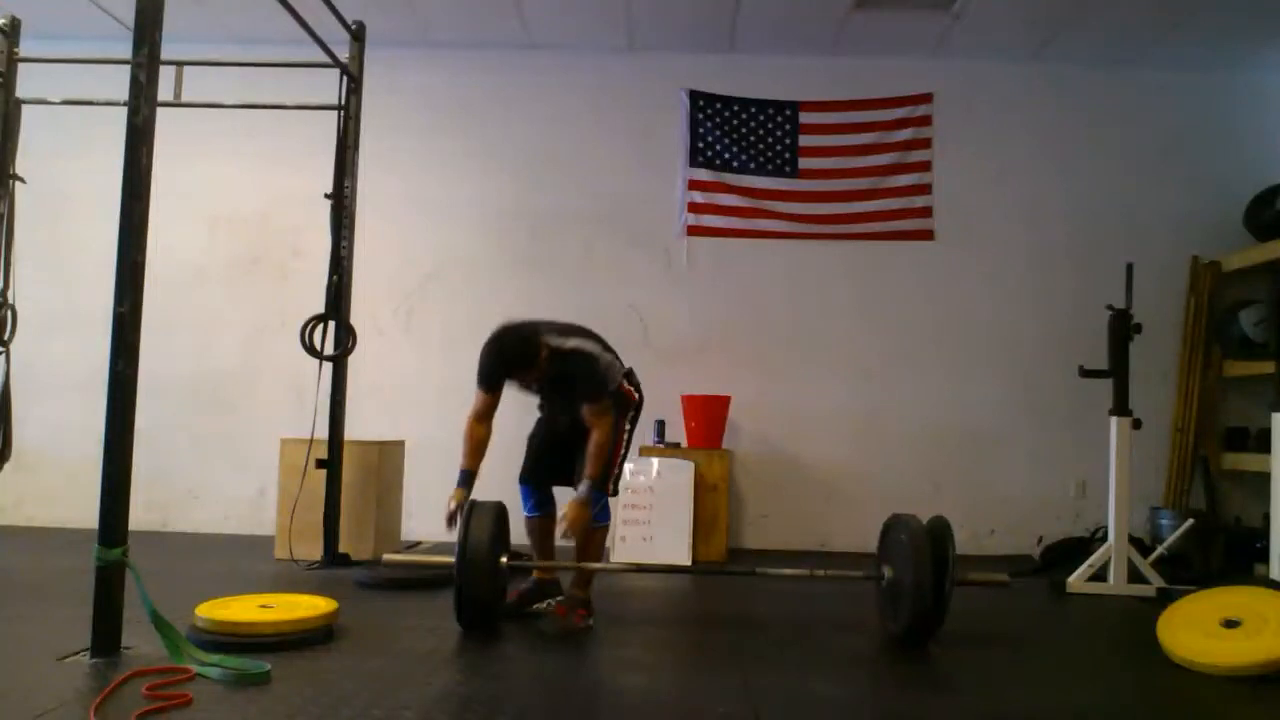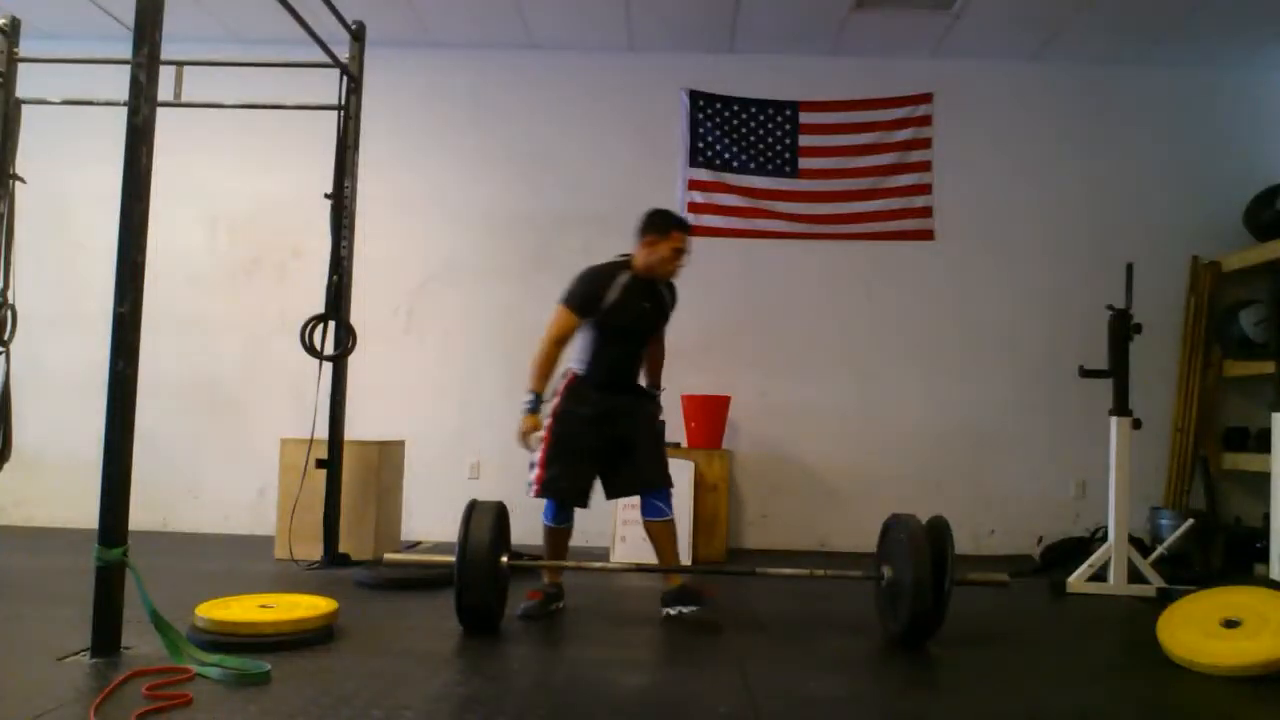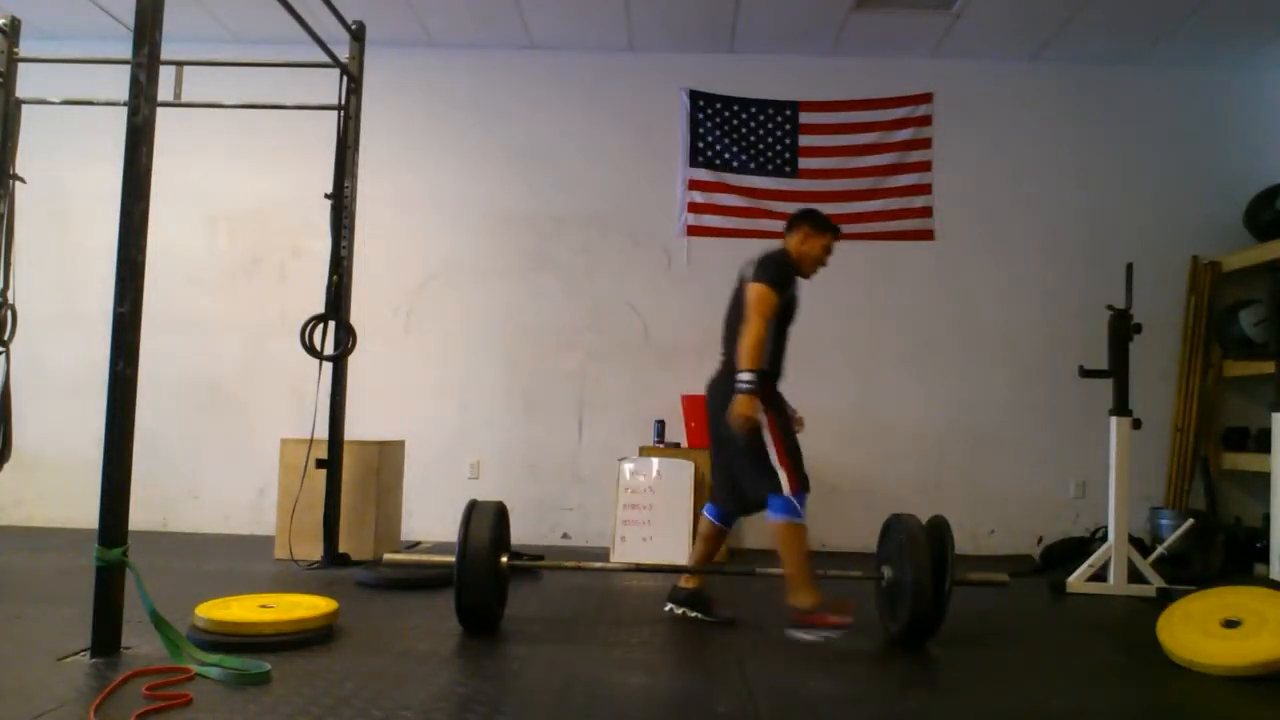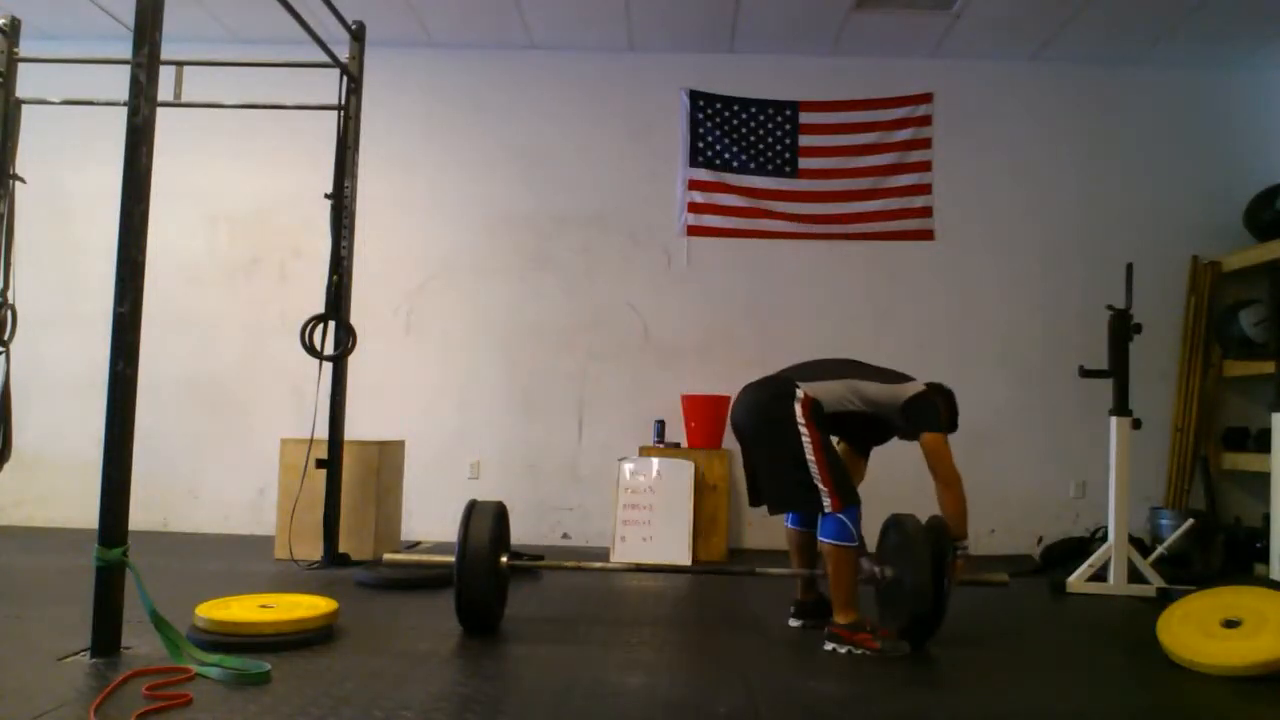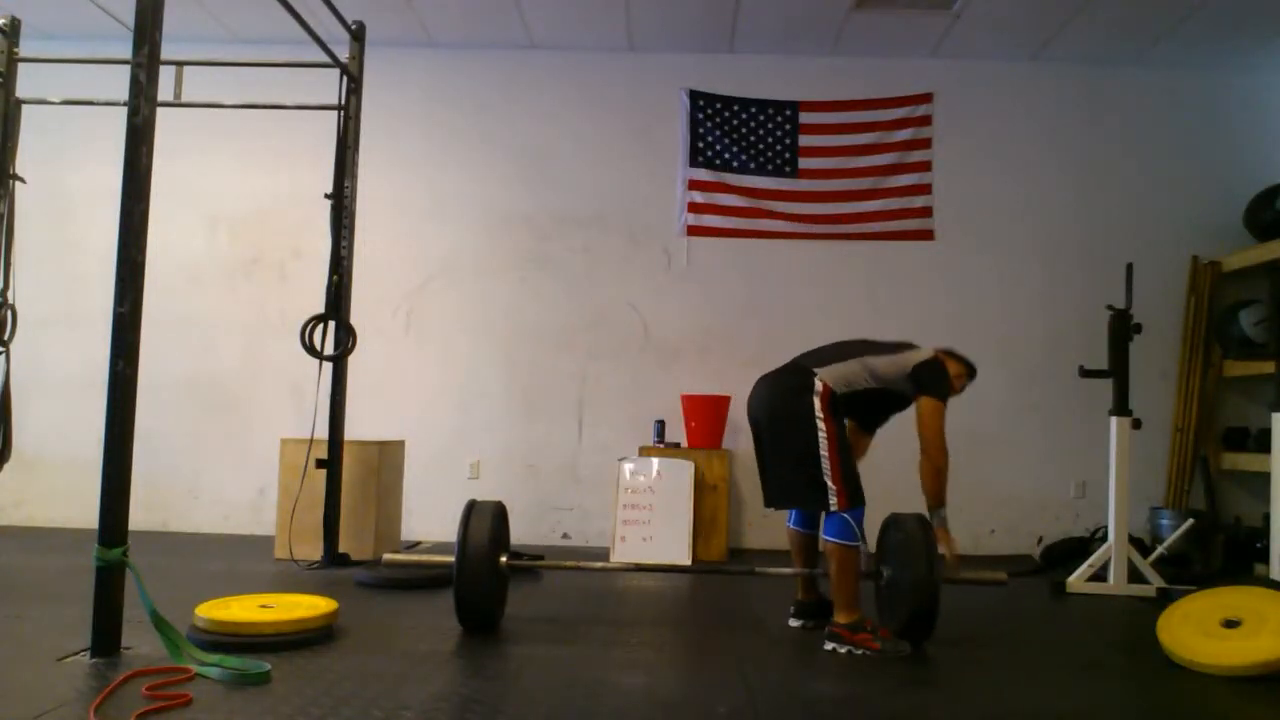
dt=0.7s
person 1, frame 1
left shoulder: (578, 359)
right shoulder: (498, 354)
left elbow: (601, 431)
right elbow: (480, 418)
left wrist: (584, 497)
right wrist: (464, 484)
left hip: (613, 399)
right hip: (564, 401)
left knee: (593, 491)
right knee: (532, 482)
left ankle: (579, 598)
right ankle: (545, 581)
person 1, frame 2
left shoulder: (665, 292)
right shoulder: (600, 280)
right elbow: (552, 341)
left wrist: (654, 394)
right wrist: (532, 406)
left hip: (629, 397)
right hip: (581, 396)
left knee: (655, 489)
right knee: (558, 492)
left ankle: (675, 588)
right ankle: (551, 589)
person 1, frame 3
left shoulder: (776, 277)
right shoulder: (773, 265)
right elbow: (754, 321)
left wrist: (780, 406)
right wrist: (748, 389)
left hip: (736, 394)
right hip: (741, 393)
left knee: (735, 497)
right knee: (786, 486)
left ankle: (687, 589)
right ankle: (804, 605)
person 1, frame 4
left shoulder: (871, 414)
right shoulder: (922, 399)
left elbow: (848, 480)
right elbow: (948, 482)
left wrist: (856, 552)
right wrist: (959, 548)
left hip: (751, 404)
right hip: (782, 409)
left knee: (804, 497)
right knee: (839, 505)
left ankle: (807, 602)
right ankle: (845, 626)
person 1, frame 5
left shoulder: (881, 391)
right shoulder: (930, 367)
left elbow: (853, 447)
right elbow: (933, 453)
left wrist: (855, 542)
right wrist: (938, 518)
left hip: (768, 394)
right hip: (800, 399)
left knee: (805, 498)
right knee: (843, 505)
left ankle: (807, 601)
right ankle: (846, 625)
